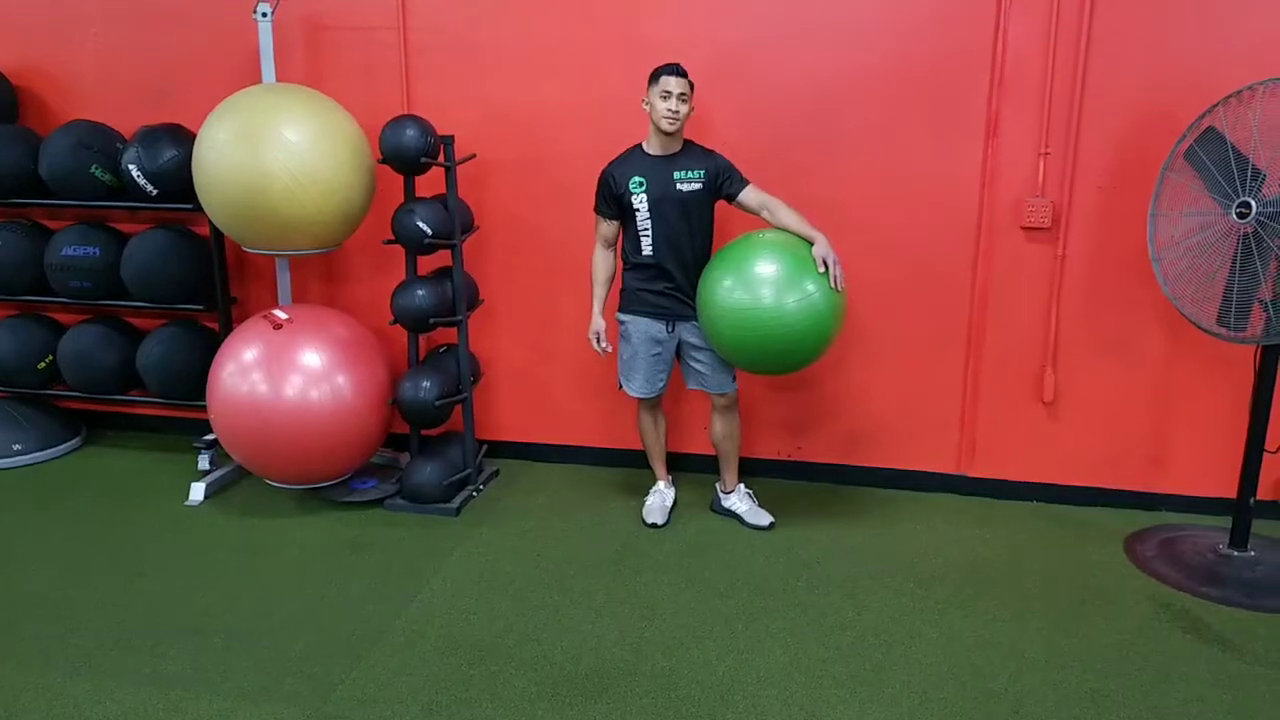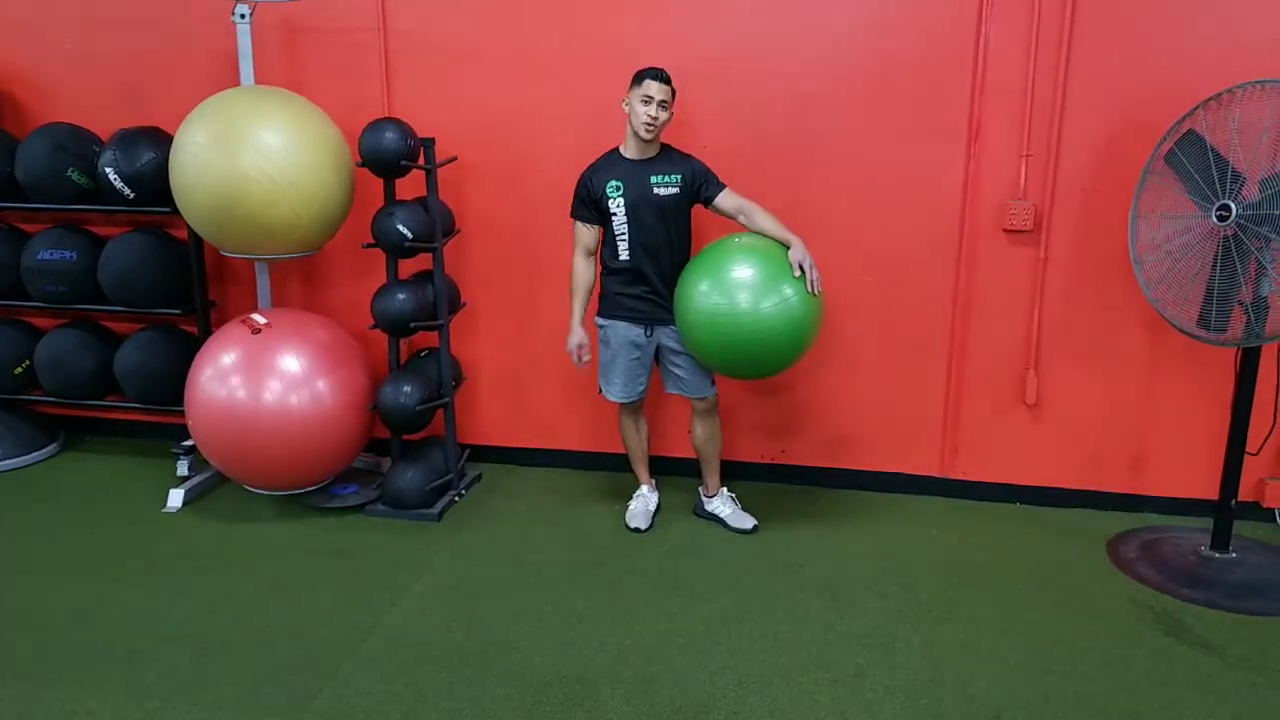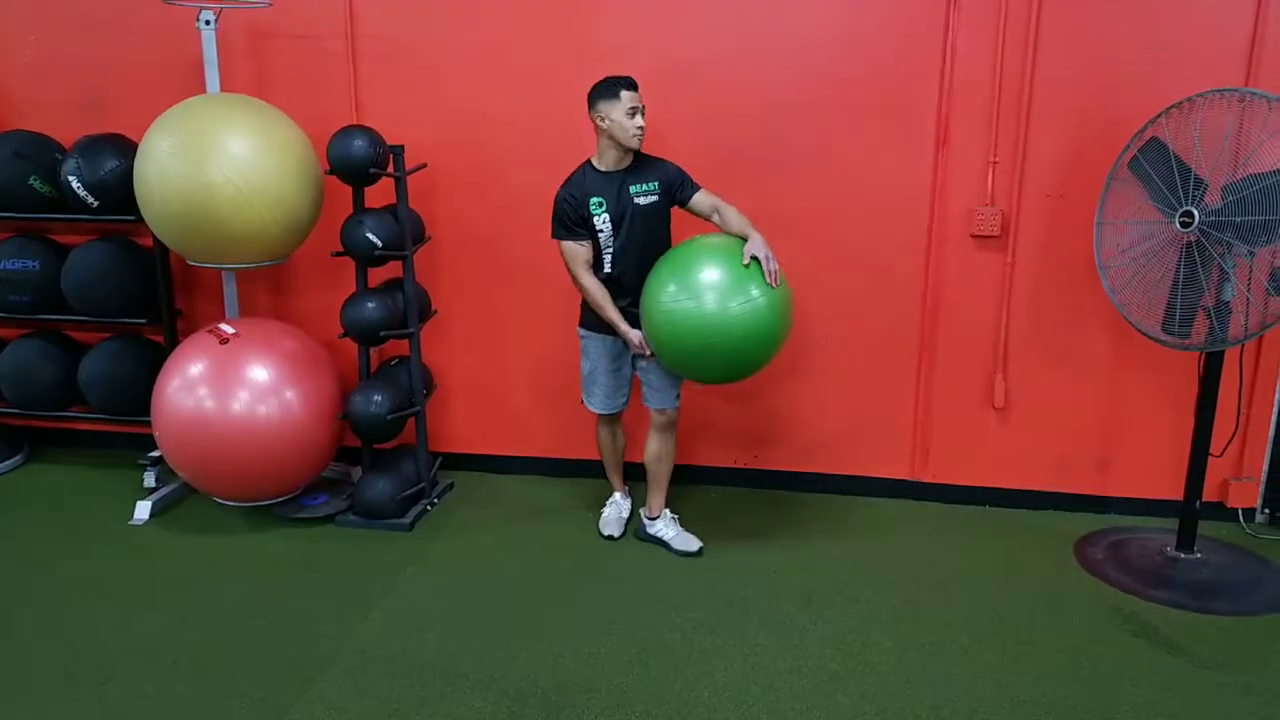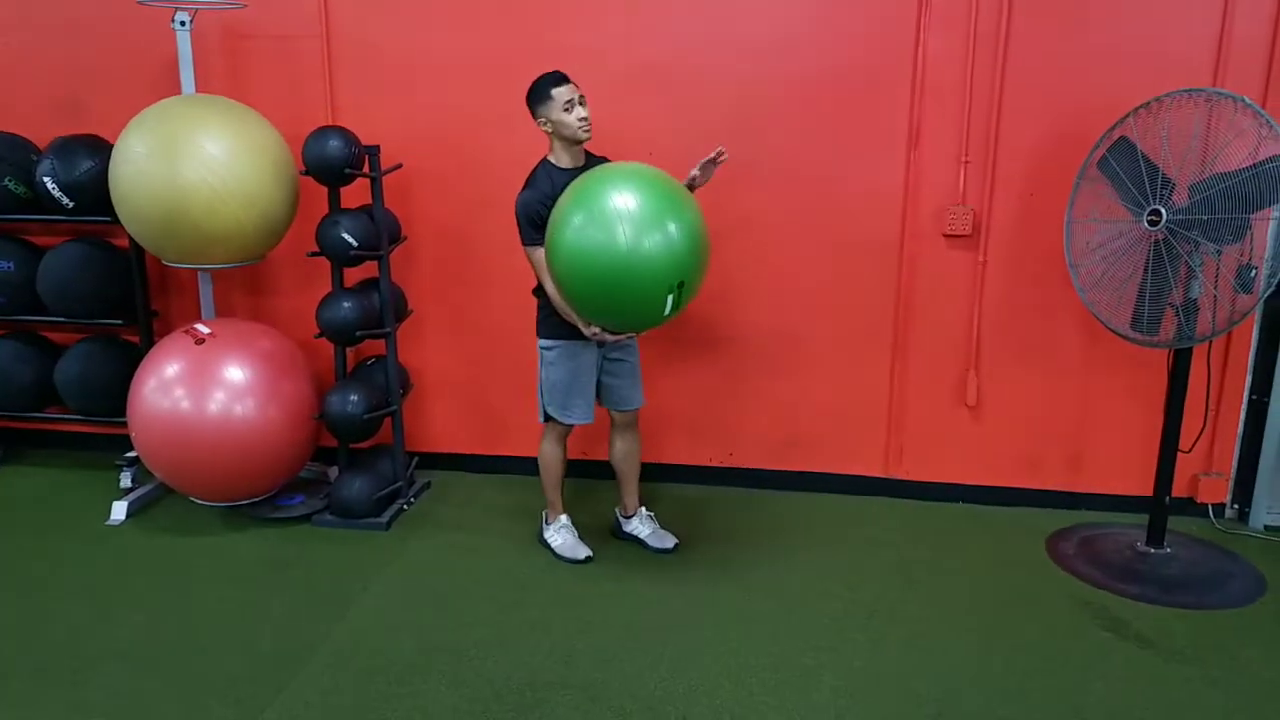
dt=1s
person 1, frame 1
left shoulder: (709, 164)
right shoulder: (619, 173)
left elbow: (764, 204)
right elbow: (605, 246)
left wrist: (817, 238)
right wrist: (597, 310)
left hip: (701, 306)
right hip: (643, 311)
left knee: (725, 397)
right knee: (648, 400)
left ankle: (730, 491)
right ankle: (662, 486)
person 1, frame 2
left shoulder: (686, 169)
right shoulder: (596, 177)
left elbow: (742, 209)
right elbow: (585, 254)
left wrist: (794, 243)
right wrist: (576, 323)
left hip: (680, 311)
right hip: (621, 316)
left knee: (705, 401)
right knee: (629, 404)
left ankle: (713, 496)
right ankle: (645, 489)
person 1, frame 3
left shoulder: (661, 173)
right shoulder: (574, 193)
left elbow: (715, 208)
right elbow: (582, 272)
left wrist: (751, 236)
right wrist: (624, 329)
right hip: (604, 326)
left knee: (664, 417)
right knee: (607, 414)
left ankle: (655, 517)
right ankle: (617, 496)
person 1, frame 4
left shoulder: (604, 169)
right shoulder: (535, 196)
right elbow: (547, 277)
left wrist: (691, 181)
right wrist: (583, 325)
right hip: (565, 330)
left knee: (626, 418)
right knee: (559, 425)
left ankle: (631, 516)
right ankle: (555, 521)
